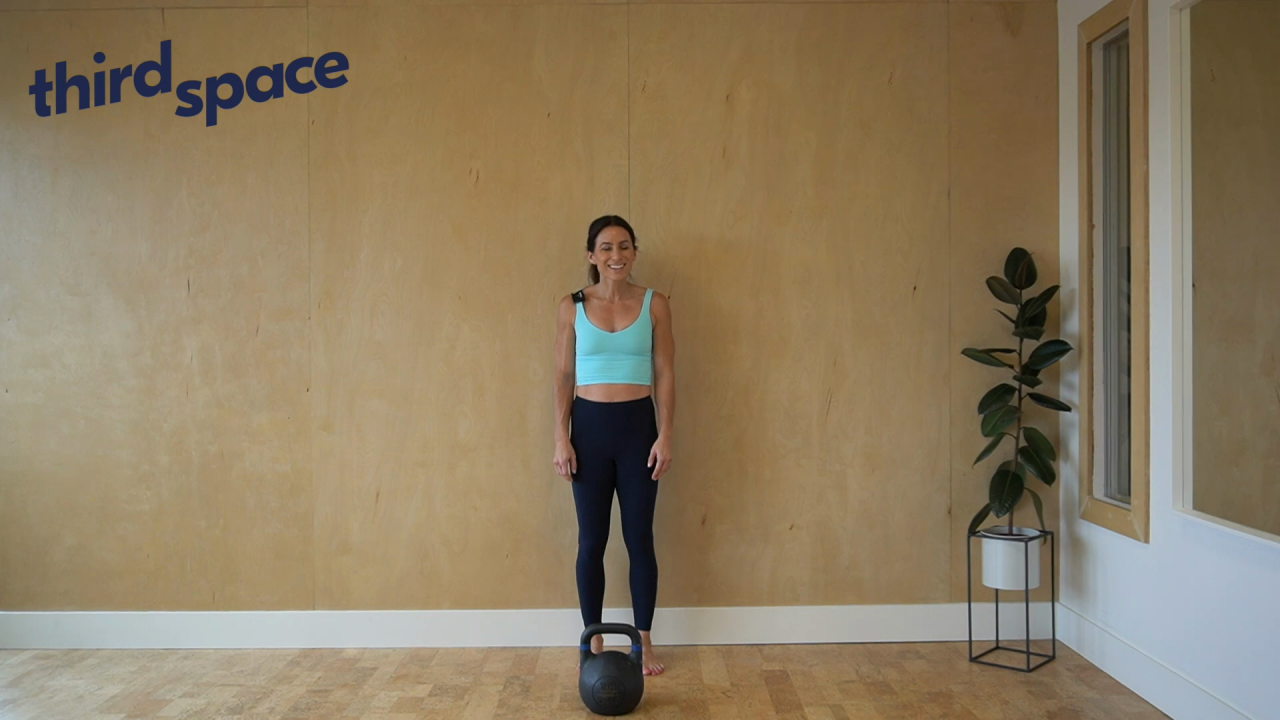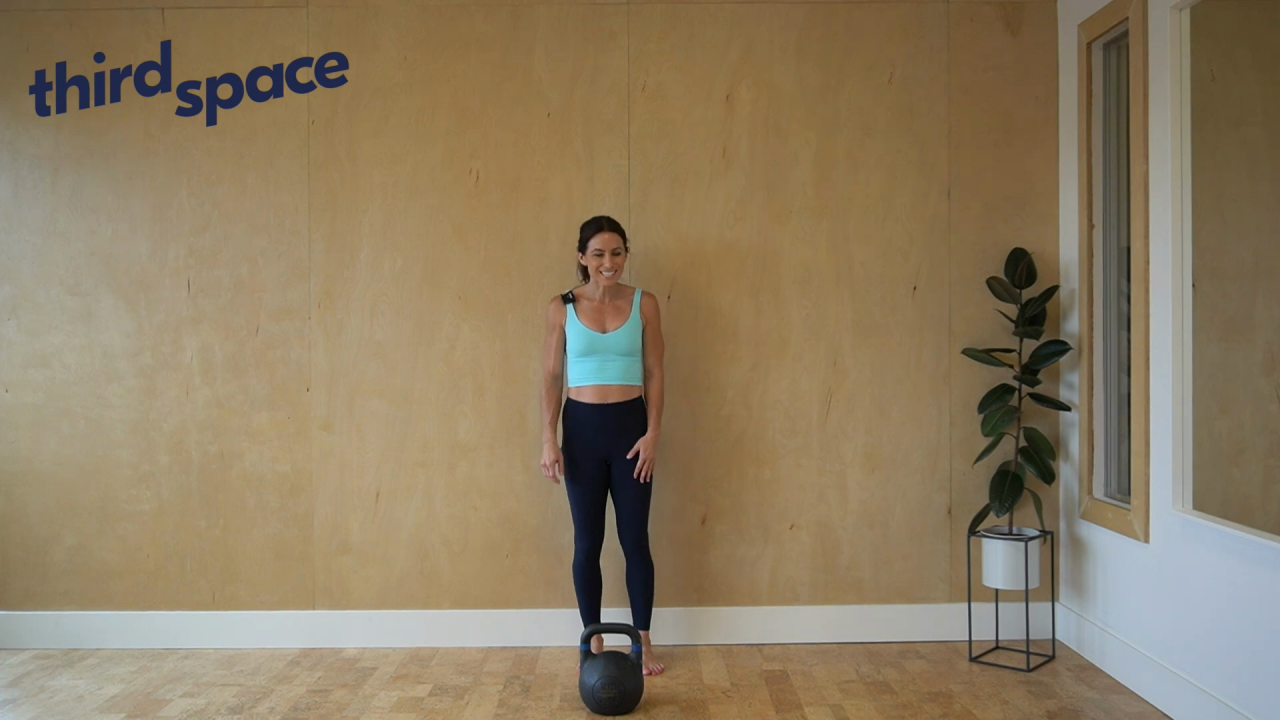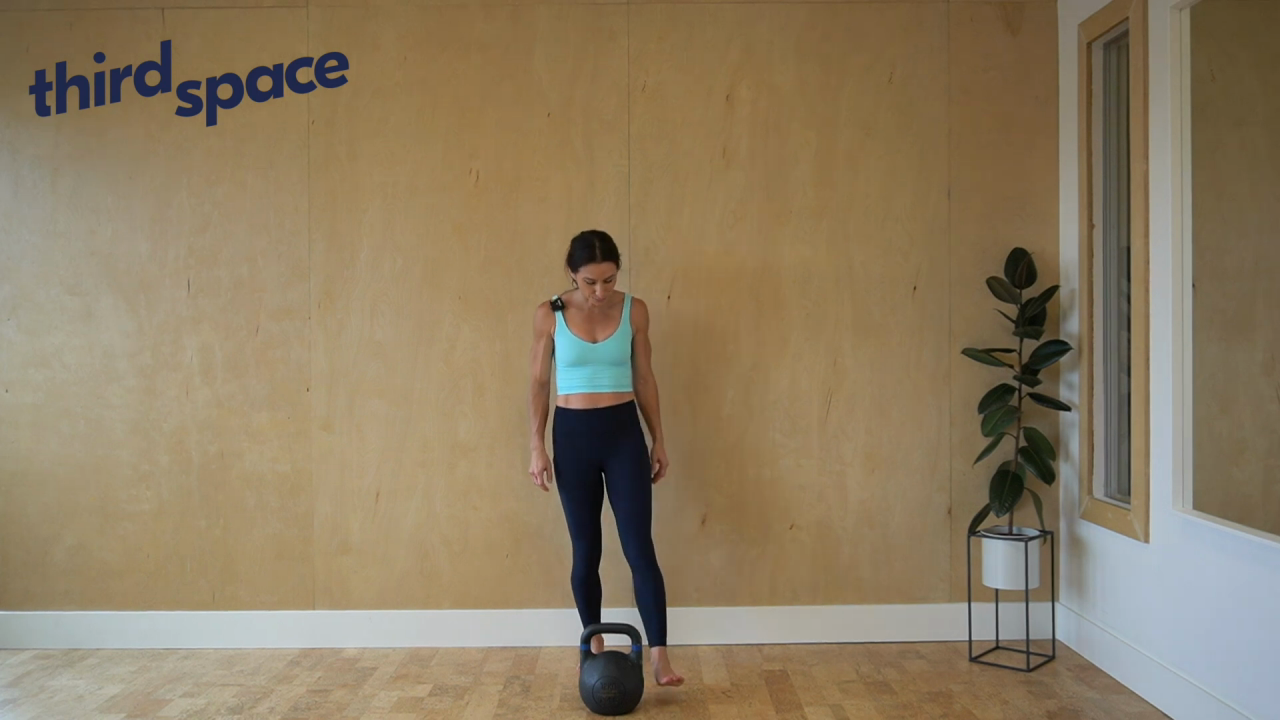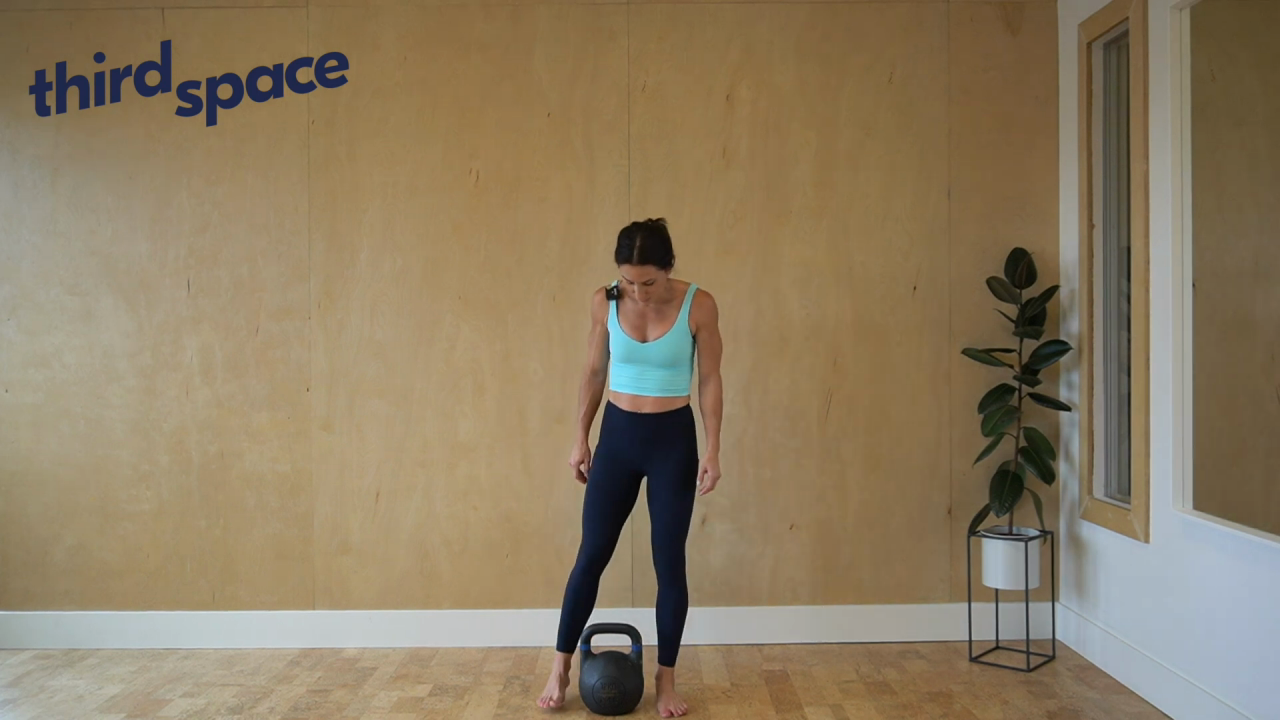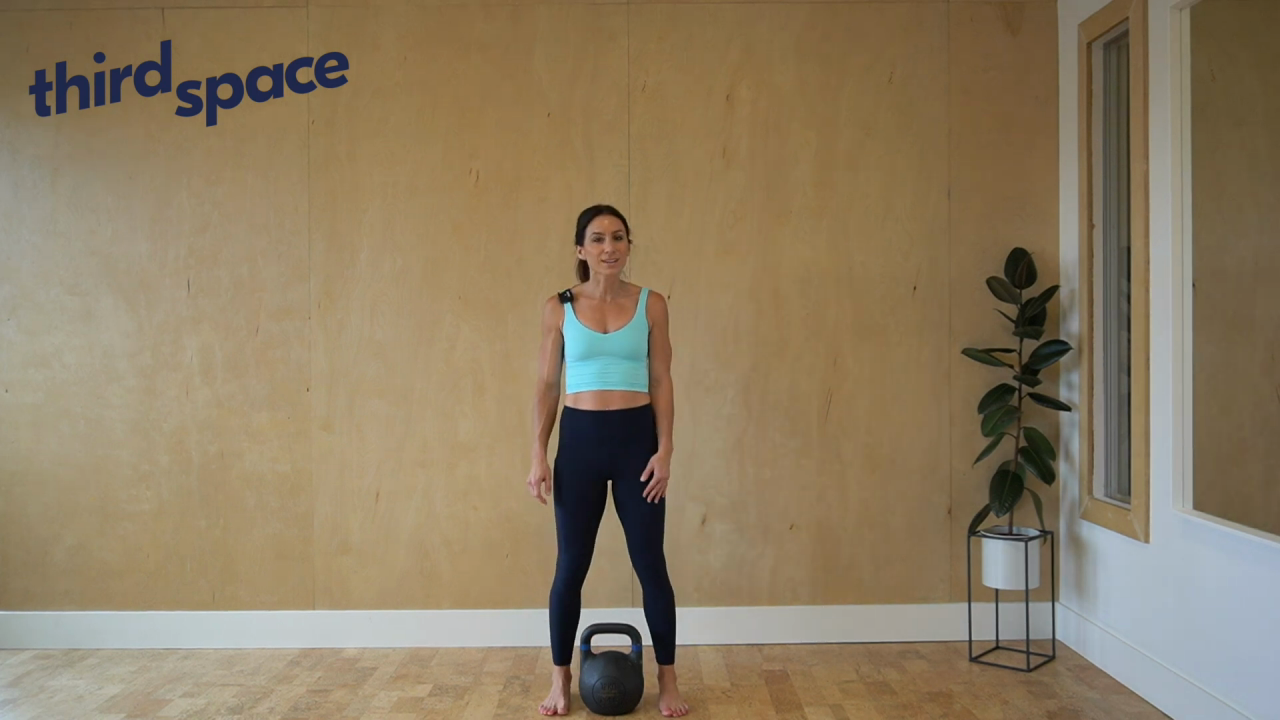
dt=1s
person 1, frame 1
left shoulder: (654, 304)
right shoulder: (572, 306)
left elbow: (664, 374)
right elbow: (563, 375)
left wrist: (665, 436)
right wrist: (561, 437)
left hip: (637, 426)
right hip: (589, 427)
left knee: (639, 538)
right knee: (591, 540)
left ankle: (644, 642)
right ankle: (593, 642)
person 1, frame 2
left shoulder: (644, 303)
right shoulder: (561, 307)
left elbow: (654, 373)
right elbow: (552, 377)
left wrist: (652, 433)
right wrist: (549, 439)
left hip: (631, 426)
right hip: (582, 428)
left knee: (635, 540)
right knee: (587, 541)
left ankle: (643, 641)
right ankle: (594, 641)
person 1, frame 3
left shoulder: (634, 311)
right shoulder: (549, 314)
left elbow: (644, 378)
right elbow: (539, 383)
left wrist: (658, 440)
right wrist: (537, 446)
left hip: (623, 433)
right hip: (572, 435)
left knee: (639, 547)
right knee: (585, 550)
left ankle: (659, 656)
right ankle: (595, 645)
person 1, frame 4
left shoulder: (699, 305)
right shoulder: (605, 301)
left elbow: (710, 381)
right elbow: (594, 372)
left wrist: (712, 451)
right wrist: (580, 439)
left hip: (673, 439)
right hip: (618, 436)
left knee: (669, 563)
right knee: (591, 556)
left ankle: (666, 679)
right ankle: (560, 667)
person 1, frame 5
left shoulder: (651, 304)
right shoulder: (558, 308)
left elbow: (661, 382)
right elbow: (547, 385)
left wrist: (664, 450)
right wrist: (539, 455)
left hip: (637, 439)
right hip: (579, 440)
left knee: (650, 564)
right knee: (571, 565)
left ankle: (667, 678)
right ankle: (560, 678)
